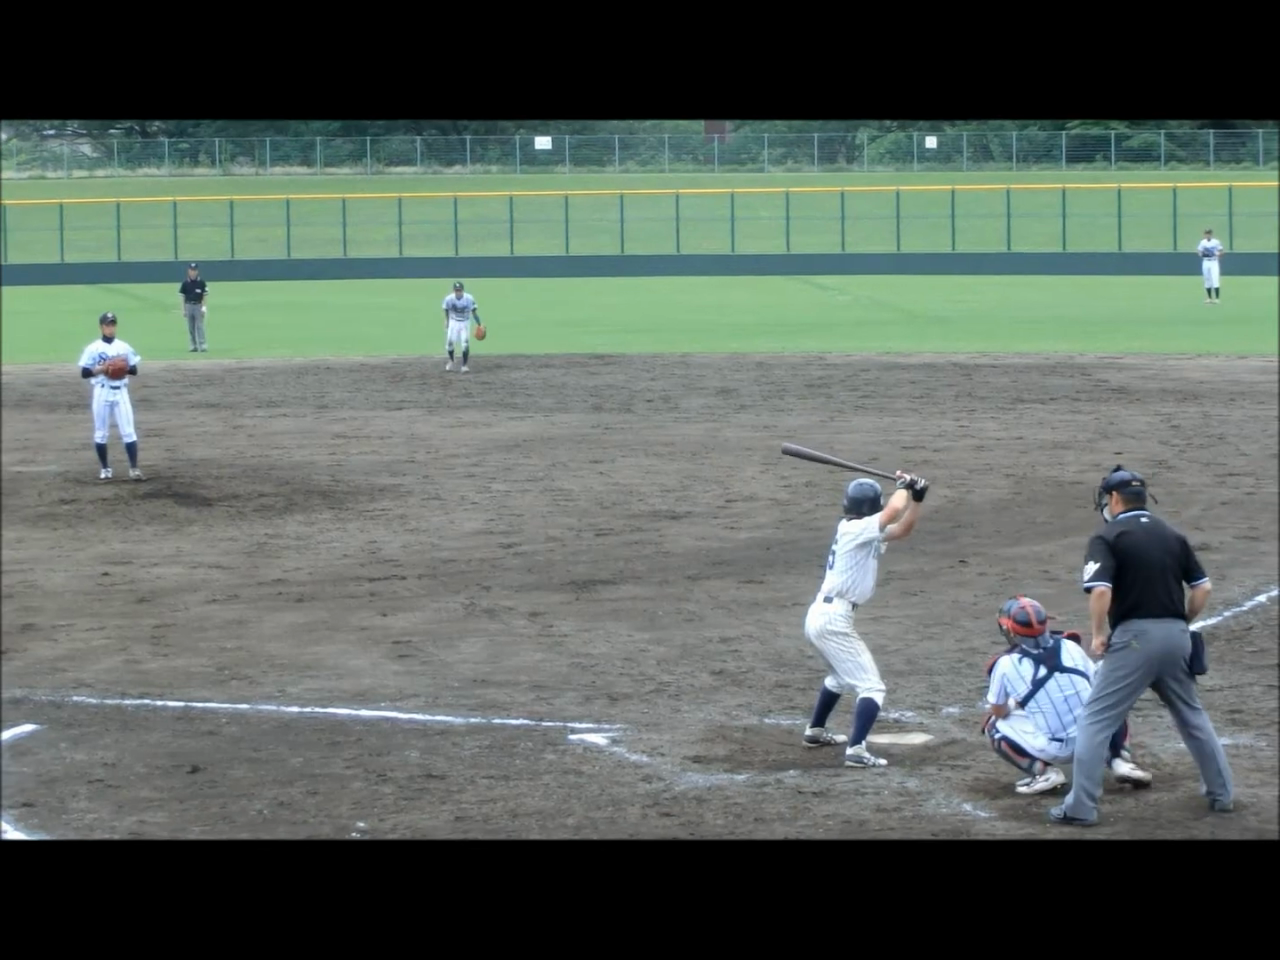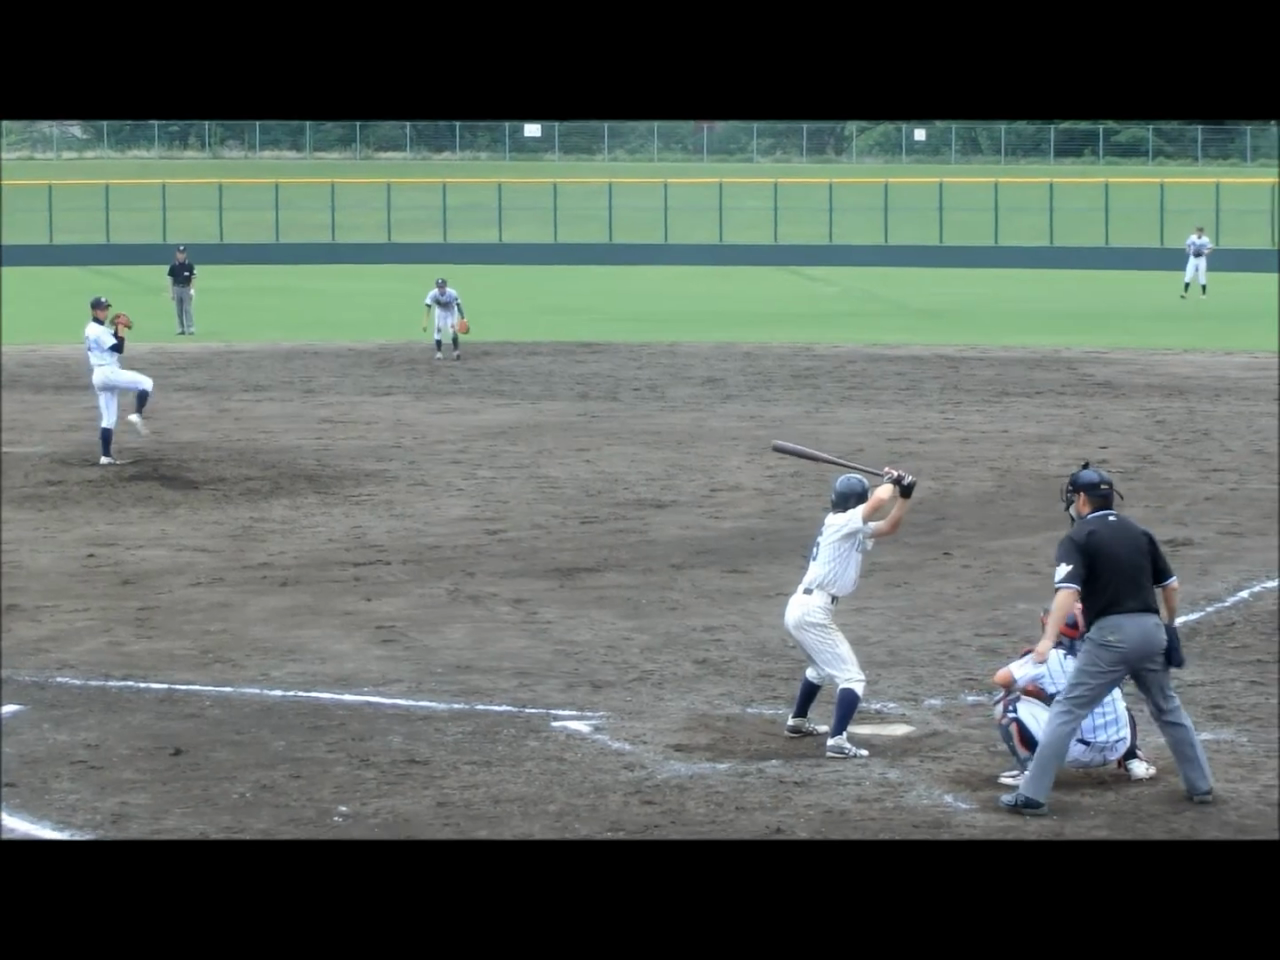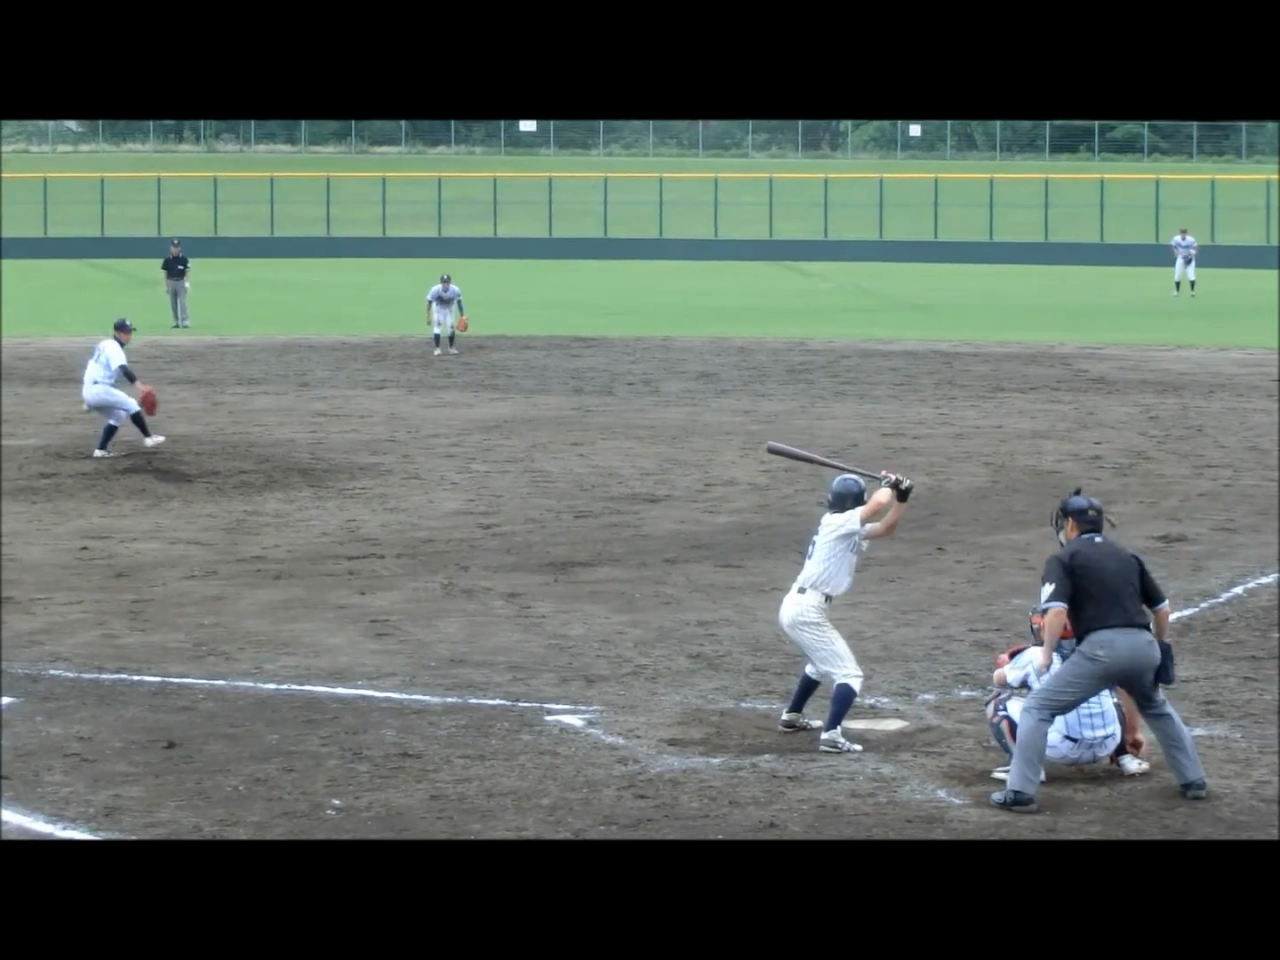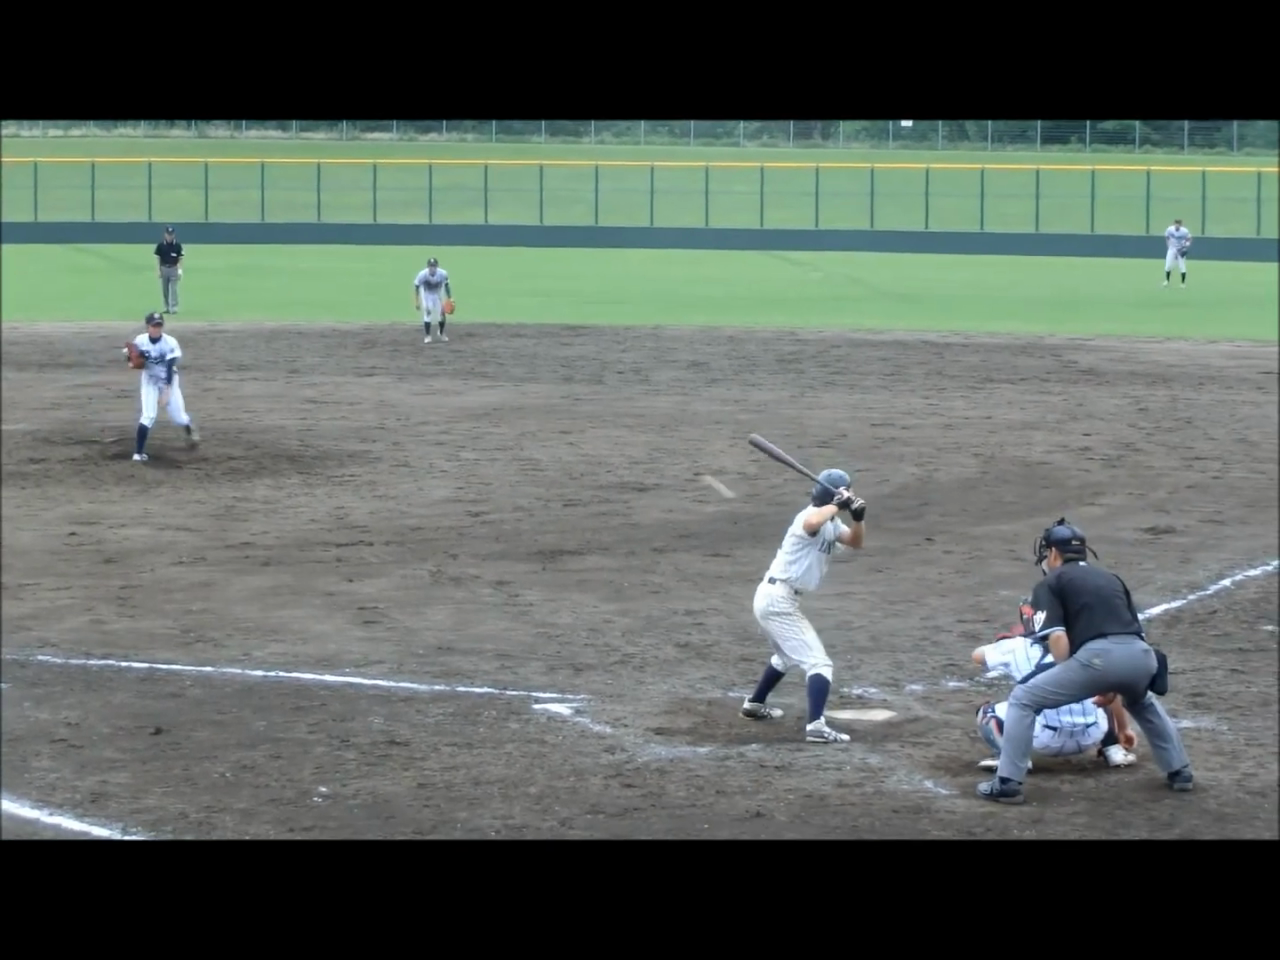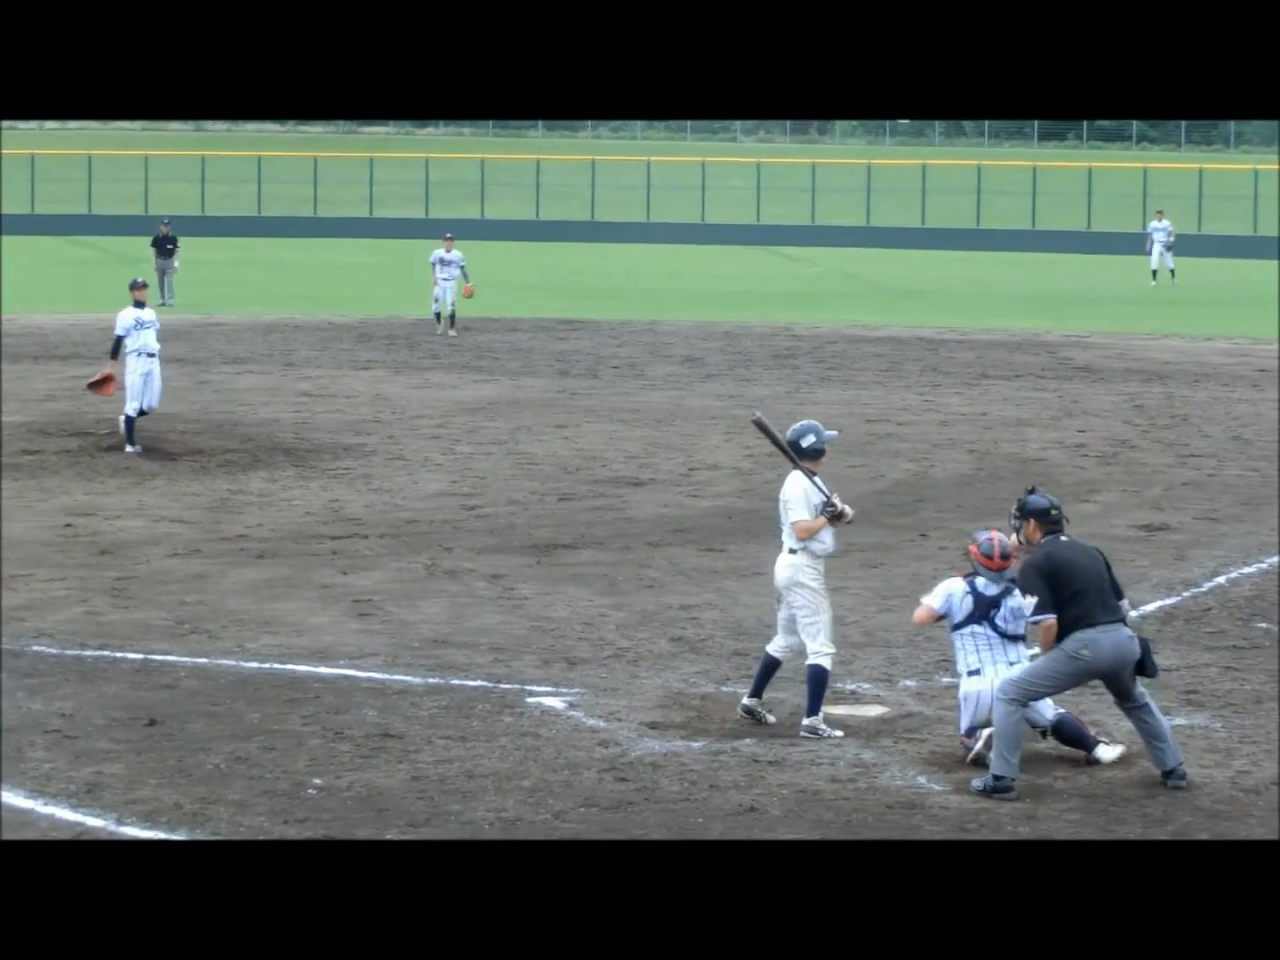
dt=1s
person 1, frame 1
left shoulder: (1108, 537)
right shoulder: (1173, 535)
left elbow: (1100, 590)
right elbow: (1202, 588)
left wrist: (1098, 634)
left hip: (1134, 638)
right hip: (1176, 637)
left knee: (1096, 721)
right knee: (1192, 718)
left ankle: (1080, 807)
right ankle: (1222, 793)
person 1, frame 2
left shoulder: (1076, 539)
right shoulder: (1141, 533)
left elbow: (1067, 592)
right elbow: (1171, 585)
left wrist: (1048, 638)
right wrist: (1168, 624)
left hip: (1111, 635)
right hip: (1151, 631)
left knee: (1067, 711)
right knee: (1168, 709)
left ankle: (1032, 794)
right ankle: (1200, 785)
person 1, frame 3
left shoulder: (1062, 558)
right shoulder: (1127, 556)
left elbow: (1056, 611)
right elbow: (1161, 609)
left wrist: (1046, 653)
right wrist: (1155, 646)
left hip: (1100, 648)
right hip: (1143, 646)
left knee: (1037, 708)
right knee: (1157, 709)
left ankle: (1020, 791)
right ankle: (1193, 780)
person 1, frame 4
left shoulder: (1050, 584)
right shoulder: (1111, 578)
left elbow: (1057, 637)
left wrist: (1068, 682)
right wrist: (1112, 685)
left hip: (1098, 657)
right hip: (1141, 656)
left knee: (1022, 700)
right knee: (1143, 703)
left ankle: (1007, 783)
right ankle: (1179, 772)
person 1, frame 5
left shoulder: (1035, 563)
right shoulder: (1091, 552)
left elbow: (1046, 624)
left wrist: (1046, 662)
left hip: (1082, 646)
right hip: (1122, 640)
left knee: (1009, 694)
right knee: (1136, 700)
left ankle: (1001, 780)
right ankle: (1172, 769)
person 2, frame 1
left shoulder: (854, 529)
right shoulder: (857, 529)
left elbow: (902, 529)
right elbow: (894, 510)
left wrist: (916, 497)
right wrist: (902, 486)
left hip: (820, 616)
right hip: (833, 620)
left knee: (841, 676)
right knee: (872, 687)
left ankle: (815, 731)
right ankle: (856, 750)
person 2, frame 2
left shoulder: (854, 529)
right shoulder: (841, 523)
left elbow: (889, 527)
right elbow: (878, 500)
left wrist: (904, 495)
right wrist: (890, 481)
left hip: (801, 608)
right hip: (812, 612)
left knee: (822, 667)
right knee: (852, 677)
left ankle: (797, 721)
right ankle: (837, 741)
person 2, frame 3
left shoulder: (848, 528)
right shoulder: (838, 522)
left elbow: (885, 528)
right elbow: (877, 504)
left wrist: (901, 497)
right wrist: (888, 484)
left hip: (798, 606)
right hip: (807, 610)
left knee: (822, 662)
right knee: (849, 673)
left ankle: (792, 716)
right ankle: (831, 735)
person 2, frame 4
left shoulder: (830, 521)
right shoulder: (810, 516)
left elbow: (855, 542)
right elbow: (813, 523)
left wrist: (857, 517)
right wrist: (838, 505)
left hip: (774, 598)
right hip: (777, 599)
left knee: (787, 656)
right knee: (818, 662)
left ankle: (755, 704)
right ankle: (816, 725)
person 2, frame 5
left shoulder: (810, 480)
right shoulder: (799, 484)
left elbow: (819, 519)
right elbow: (802, 531)
left wrist: (839, 513)
right wrist: (829, 514)
left hip: (792, 567)
right hip: (803, 568)
left knee: (785, 641)
right knee: (820, 646)
left ankle: (751, 702)
right ankle: (813, 721)
